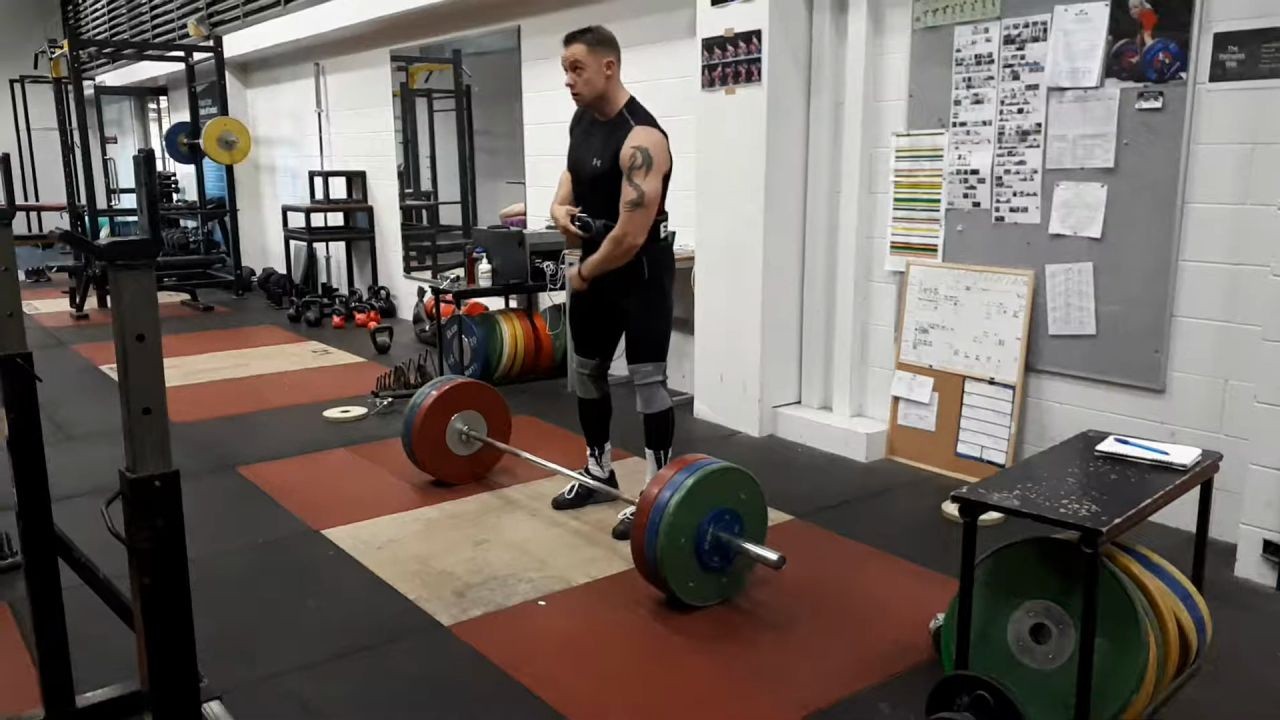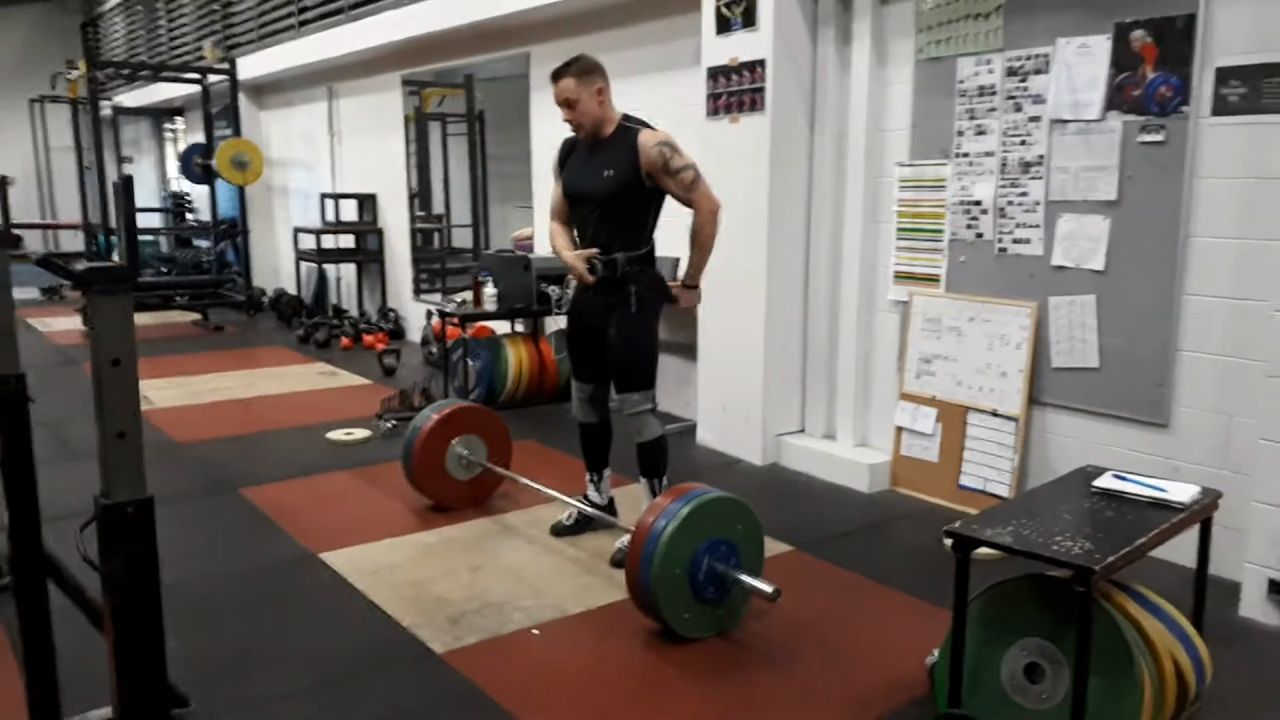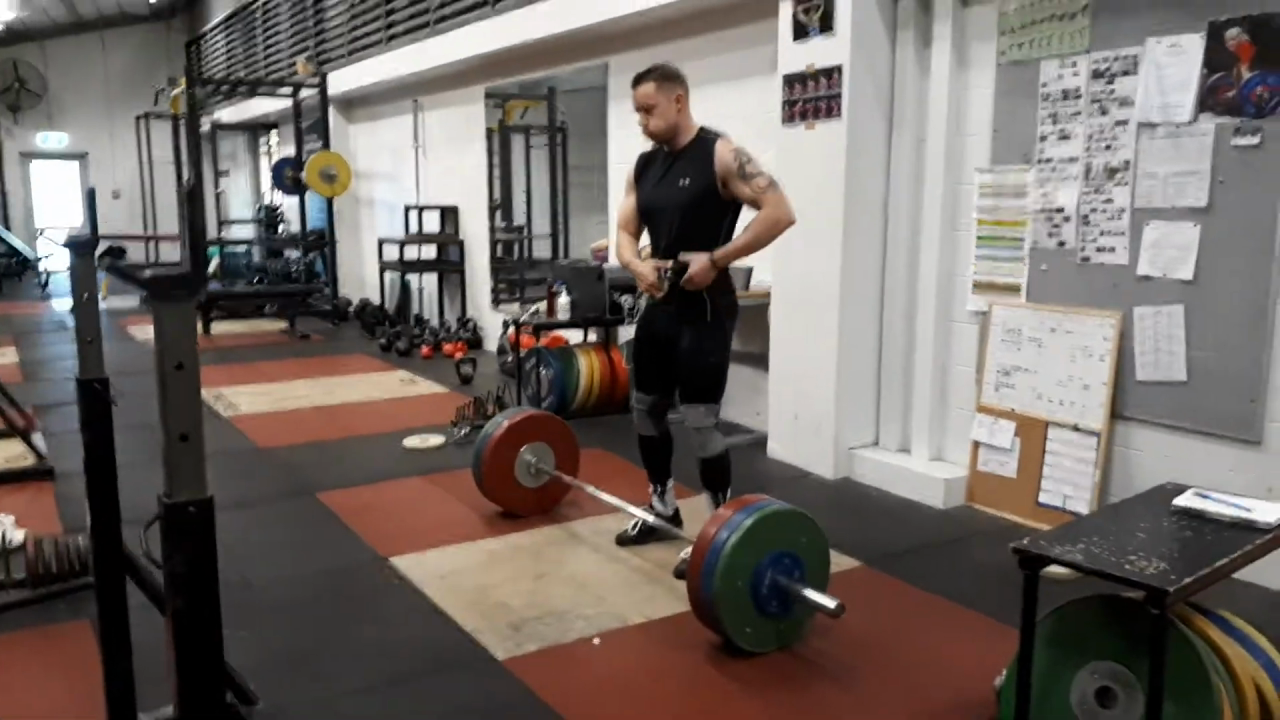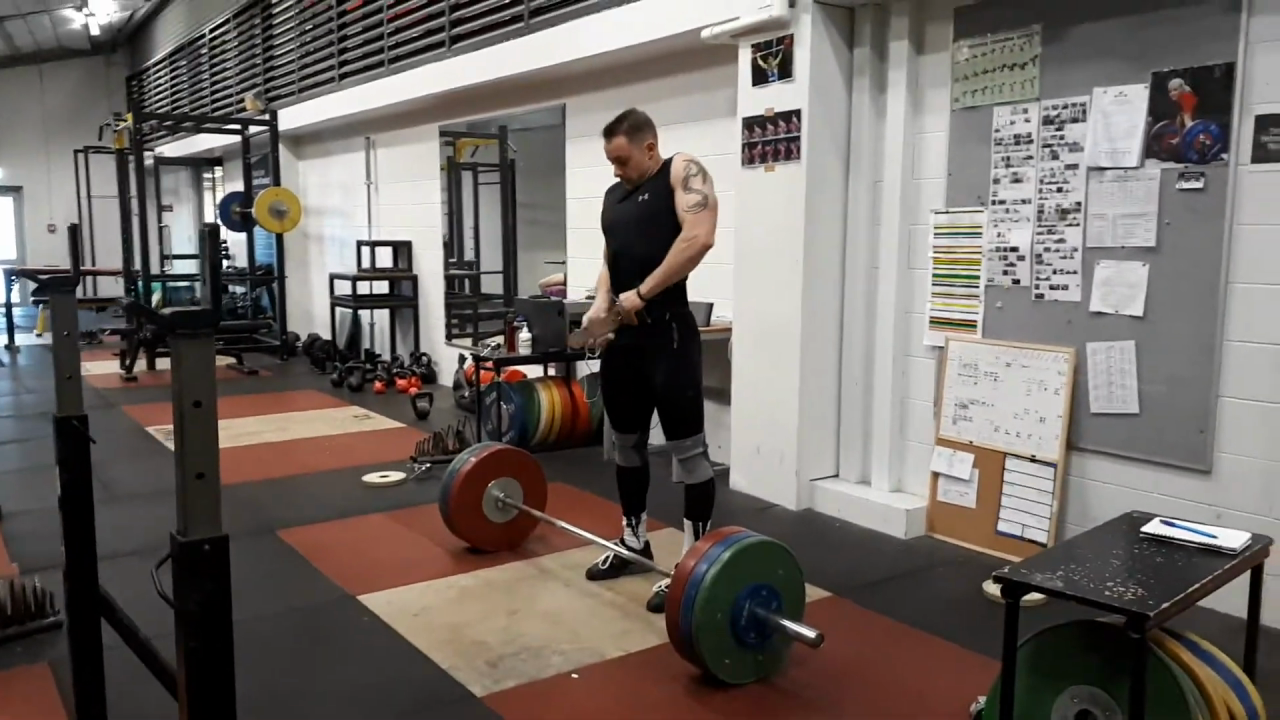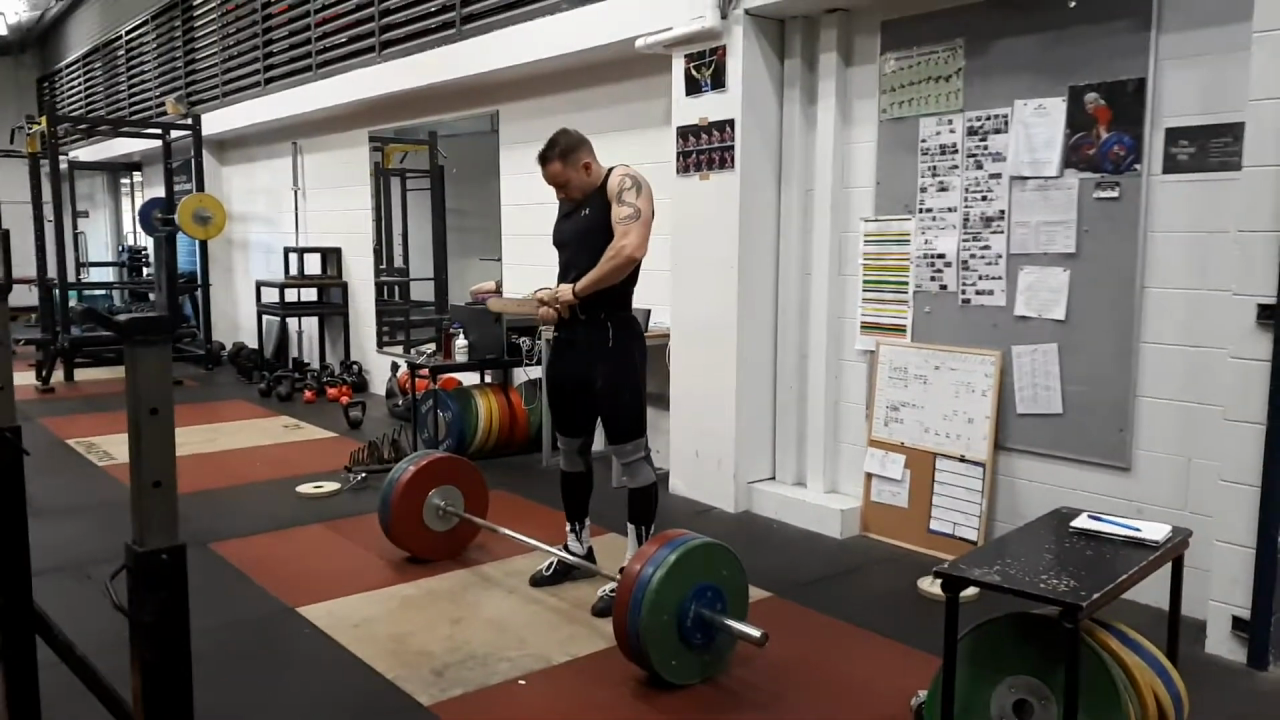
dt=1s
person 1, frame 1
left shoulder: (640, 139)
right shoulder: (582, 119)
left elbow: (632, 235)
left wrist: (584, 273)
right wrist: (559, 205)
left hip: (641, 268)
right hip: (593, 265)
left knee: (646, 378)
right knee: (586, 371)
right ankle: (598, 472)
person 1, frame 2
left shoulder: (647, 144)
right shoulder: (569, 151)
left elbow: (706, 206)
right elbow: (559, 219)
left wrist: (690, 282)
right wrist: (569, 254)
left hip: (632, 290)
right hip: (588, 290)
left knee: (636, 405)
right knee: (587, 397)
right ankle: (598, 497)
person 1, frame 3
left shoulder: (721, 155)
right shoulder: (644, 166)
left elbow: (780, 212)
right elbow: (625, 231)
left wrist: (716, 259)
right wrist: (637, 265)
left hip: (704, 305)
right hip: (660, 304)
left knee: (699, 420)
right knee: (646, 408)
right ankle: (663, 509)
person 1, frame 4
left shoulder: (683, 171)
right shoulder: (615, 194)
left elbow: (699, 237)
left wrist: (643, 294)
right wrist: (601, 305)
left hip: (668, 332)
right hip: (623, 337)
left knee: (687, 448)
right knee: (626, 443)
right ankle: (634, 542)
person 1, frame 5
left shoulder: (624, 184)
right shoulder: (571, 204)
left elbow: (629, 248)
left wrist: (576, 291)
right wrist: (555, 298)
left hip: (612, 337)
right hip: (568, 338)
left knee: (629, 453)
right knee: (571, 448)
right ankle: (577, 548)
